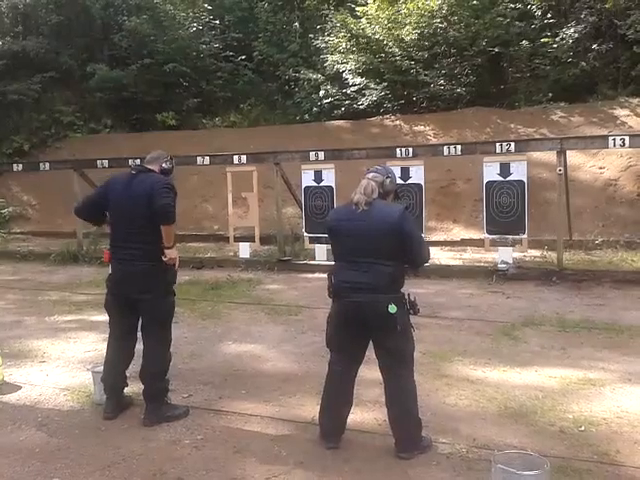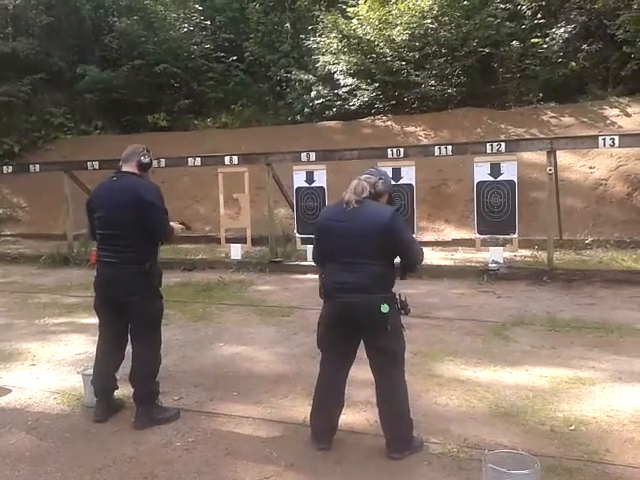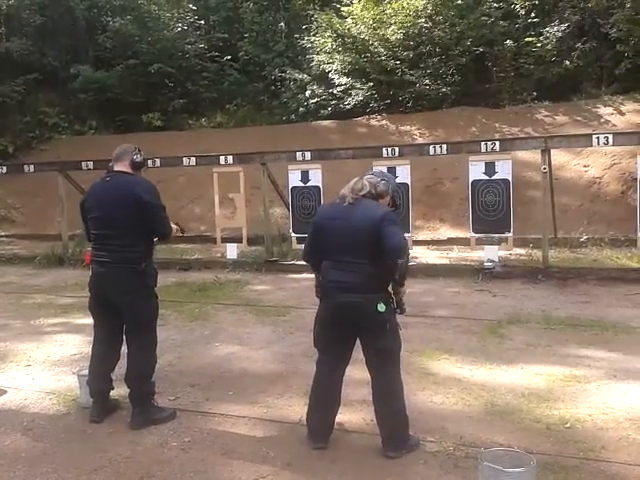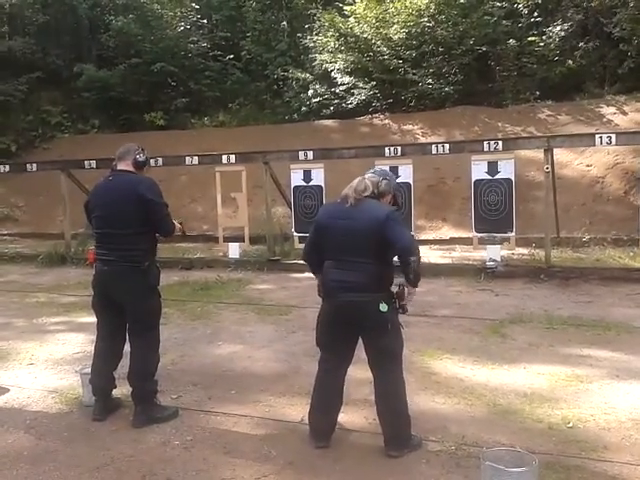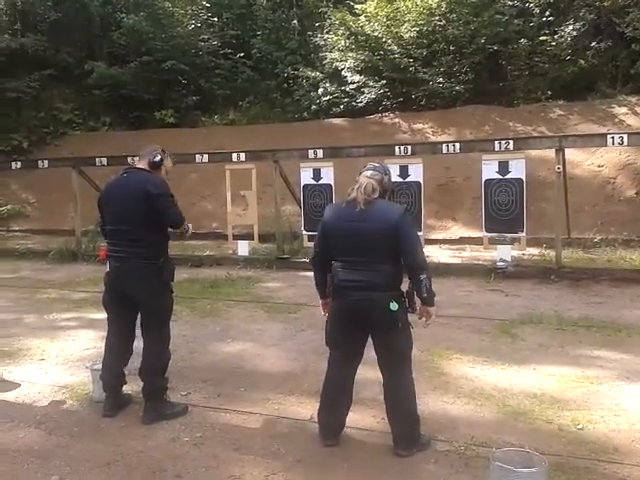
dt=0.7s
person 1, frame 1
left shoulder: (336, 216)
right shoulder: (397, 215)
right elbow: (420, 256)
left hip: (345, 302)
right hip: (385, 304)
left knee: (340, 367)
right knee: (398, 372)
left ankle: (330, 433)
right ankle: (408, 441)
person 1, frame 2
left shoulder: (327, 215)
right shoulder: (387, 216)
left elbow: (319, 258)
right elbow: (414, 255)
right wrist: (402, 268)
left hip: (337, 303)
right hip: (376, 305)
left knee: (332, 367)
right knee: (389, 372)
left ankle: (321, 434)
right ankle: (399, 442)
person 1, frame 3
left shoulder: (325, 213)
right shoulder: (382, 215)
left elbow: (309, 255)
right elbow: (397, 250)
right wrist: (397, 283)
left hip: (332, 302)
right hip: (371, 304)
left knee: (328, 366)
right knee: (385, 371)
left ankle: (318, 433)
right ankle: (395, 441)
person 1, frame 4
left shoulder: (327, 213)
right shoulder: (385, 214)
left elbow: (310, 254)
right elbow: (408, 250)
right wrist: (412, 281)
left hip: (335, 302)
right hip: (374, 304)
left knee: (330, 366)
right knee: (388, 371)
left ankle: (320, 432)
right ankle: (398, 440)
person 1, frame 5
left shoulder: (332, 214)
right shoulder: (396, 215)
left elbow: (319, 259)
right elbow: (415, 262)
left wrist: (325, 295)
right wrist: (426, 299)
left hip: (345, 302)
right hip: (385, 303)
left knee: (340, 366)
right knee: (397, 371)
left ankle: (329, 431)
right ankle: (407, 439)
person 2, frame 1
left shoulder: (115, 183)
right shoulder: (161, 184)
left elbow: (82, 210)
right elbow: (165, 212)
right wrist: (169, 246)
left hip: (120, 272)
right hip: (152, 274)
left knee: (119, 335)
right knee: (156, 340)
left ankle: (113, 400)
right ankle: (156, 406)
person 2, frame 2
left shoulder: (99, 191)
right shoulder: (146, 189)
left elbow: (94, 232)
right elbow: (161, 233)
right wrist: (173, 229)
left hip: (105, 274)
right hip: (138, 277)
left knee: (109, 337)
right knee: (146, 342)
left ankle: (103, 402)
right ankle: (147, 409)
person 2, frame 3
left shoulder: (92, 191)
right shoulder: (141, 187)
left elbow: (90, 233)
right elbow: (161, 230)
right wrist: (172, 229)
left hip: (100, 274)
right hip: (133, 276)
left knee: (104, 337)
right knee: (141, 341)
left ankle: (99, 402)
right ankle: (142, 408)
person 2, frame 4
left shoulder: (97, 191)
right shoulder: (144, 185)
left elbow: (98, 227)
right elbow: (164, 227)
right wrist: (174, 227)
left hip: (104, 273)
right hip: (136, 275)
left knee: (107, 336)
right knee: (144, 340)
left ankle: (102, 401)
right ankle: (145, 406)
person 2, frame 5
left shoulder: (110, 188)
right shoulder: (153, 183)
left elbow: (106, 229)
right elbow: (172, 218)
right wrist: (185, 226)
left hip: (117, 270)
right hip: (149, 271)
left knee: (118, 332)
right knee: (156, 336)
left ankle: (111, 397)
right ankle: (155, 403)
